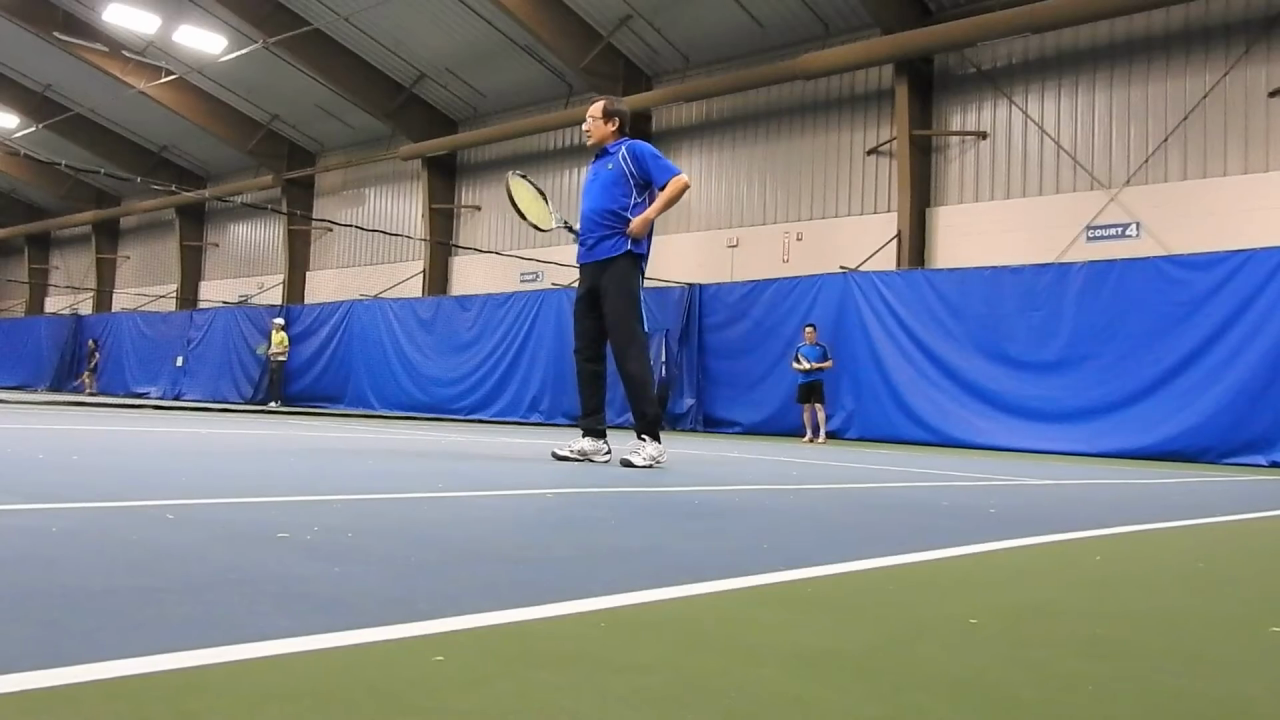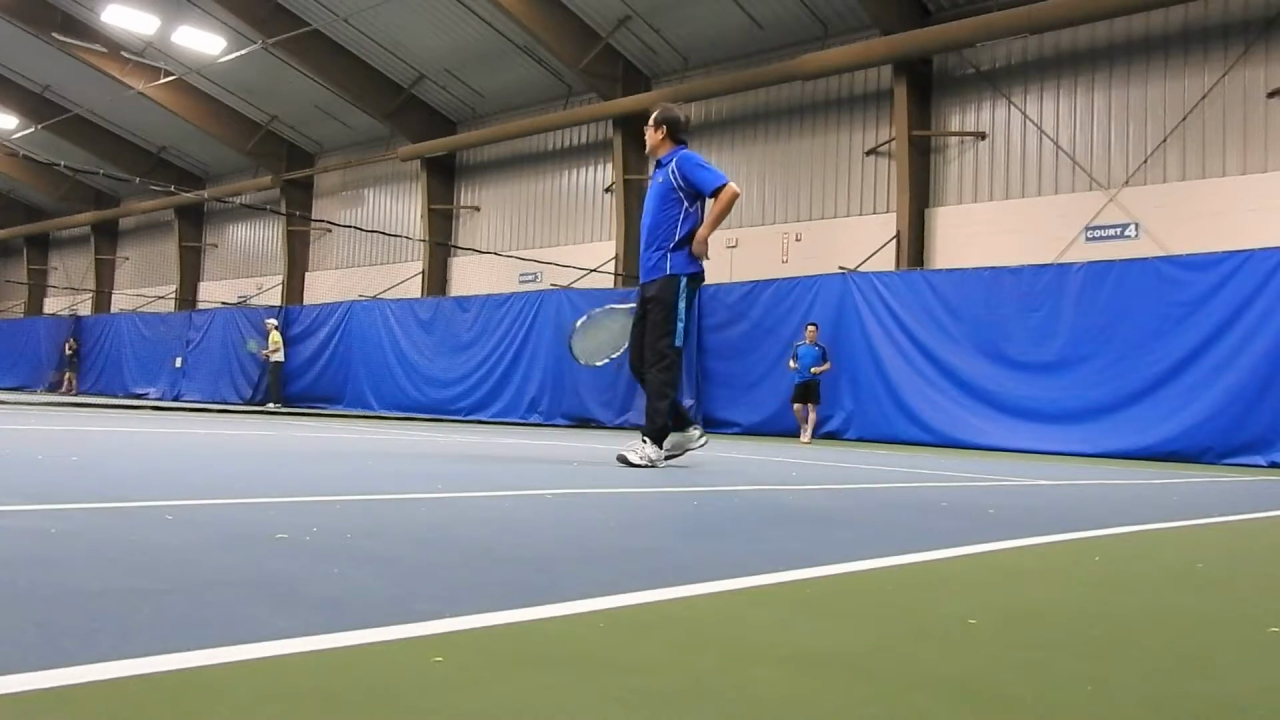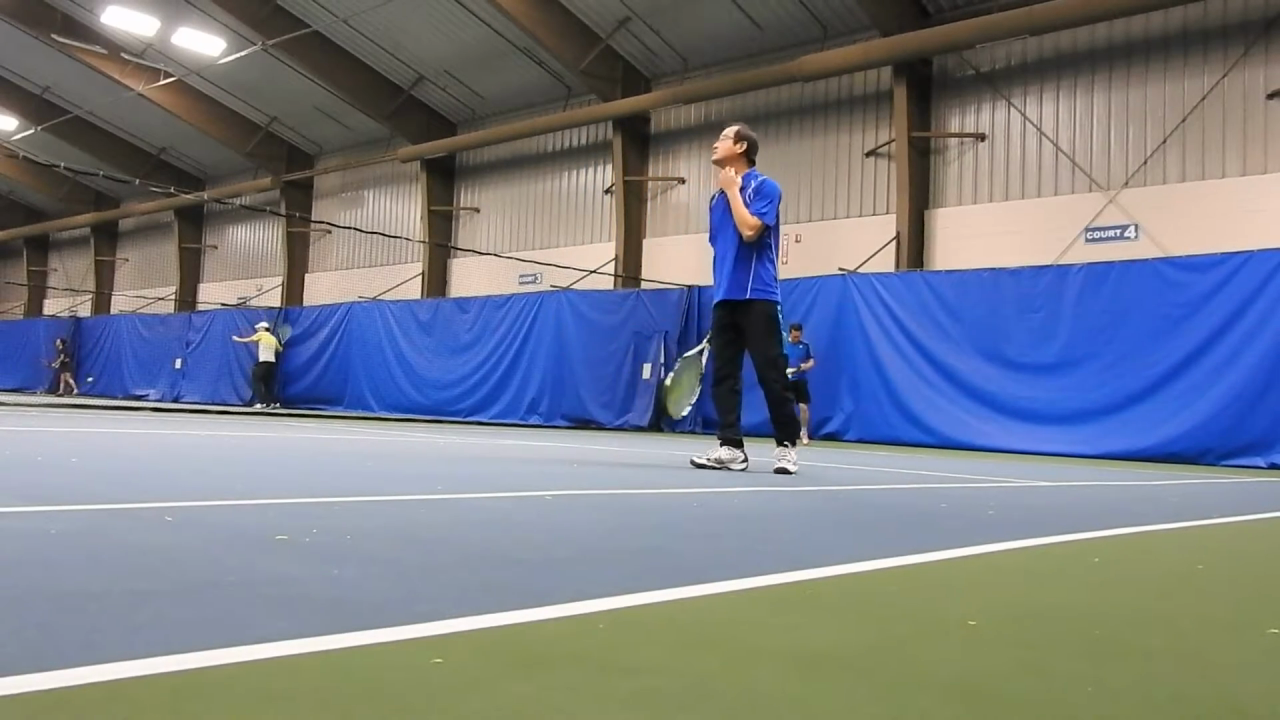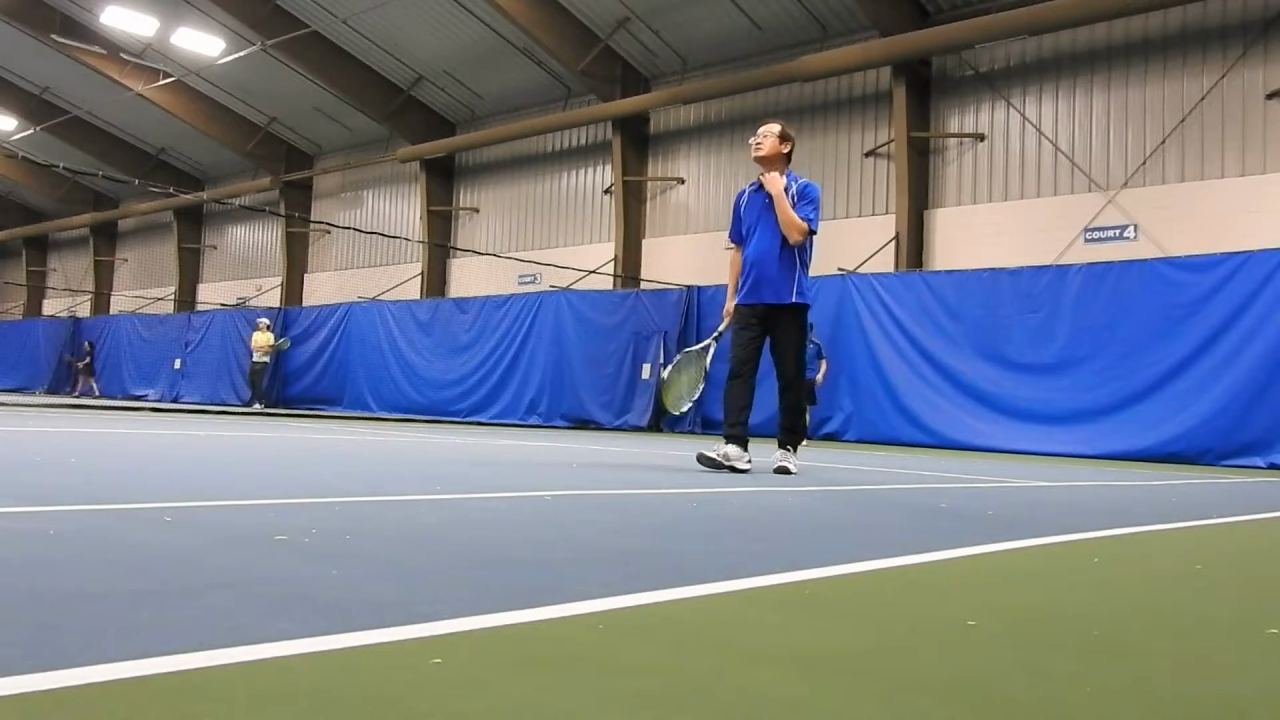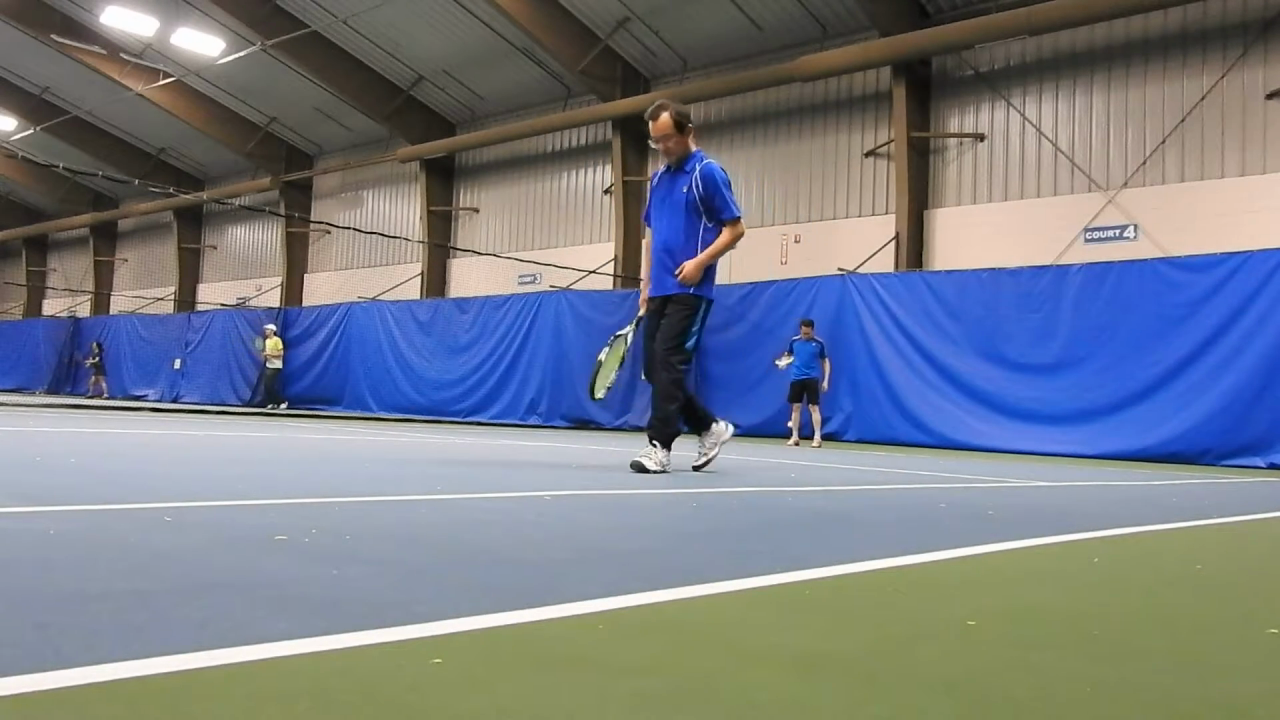
dt=1s
person 1, frame 1
left shoulder: (635, 151)
right shoulder: (594, 165)
left elbow: (680, 182)
left wrist: (648, 216)
right wrist: (578, 233)
left hip: (621, 263)
right hip: (590, 266)
left knee: (629, 351)
right knee: (587, 353)
left ankle: (649, 438)
right ankle: (593, 437)
person 1, frame 2
left shoulder: (686, 162)
right shoulder: (660, 171)
left elbow: (729, 192)
left wrist: (702, 234)
left hip: (673, 277)
right hip: (652, 278)
left knee: (661, 361)
right knee: (641, 359)
left ankle: (653, 442)
right ankle: (684, 428)
person 1, frame 3
left shoulder: (765, 187)
right shoulder: (718, 198)
left elbow: (750, 230)
left wrist: (733, 190)
left hip: (758, 296)
right hip: (725, 299)
left knee: (771, 373)
right knee: (723, 374)
left ankle: (786, 445)
right ankle: (731, 447)
person 1, frame 4
left shoulder: (804, 189)
right shoulder: (745, 196)
left elbow: (797, 235)
left wrist: (777, 192)
right wrist: (731, 296)
left hip: (788, 299)
right hip: (749, 299)
left knee: (790, 376)
right knee: (739, 370)
left ankle: (787, 448)
right ankle: (735, 447)
person 1, frame 5
left shoulder: (708, 173)
right shoulder: (658, 178)
left elbow: (736, 228)
left wrist: (700, 261)
right wrist: (645, 284)
left hip: (688, 290)
right hip: (659, 290)
left knee: (668, 363)
right knee: (654, 366)
left ankle: (661, 445)
right ankle: (712, 428)
